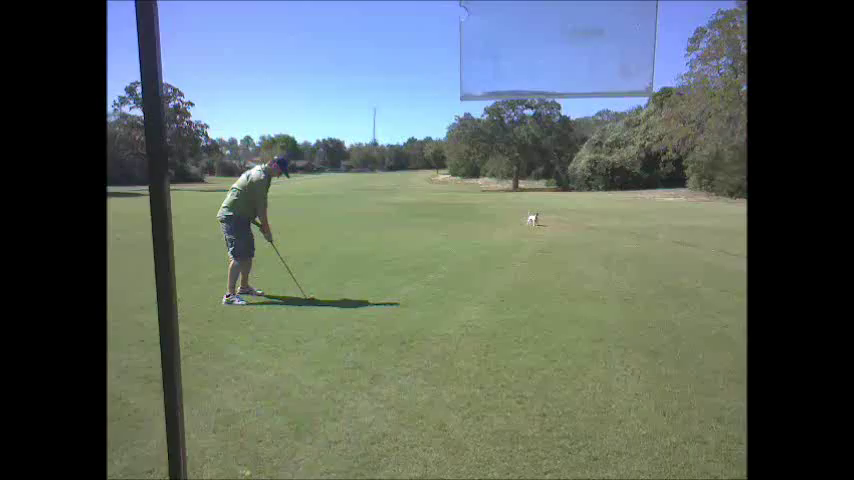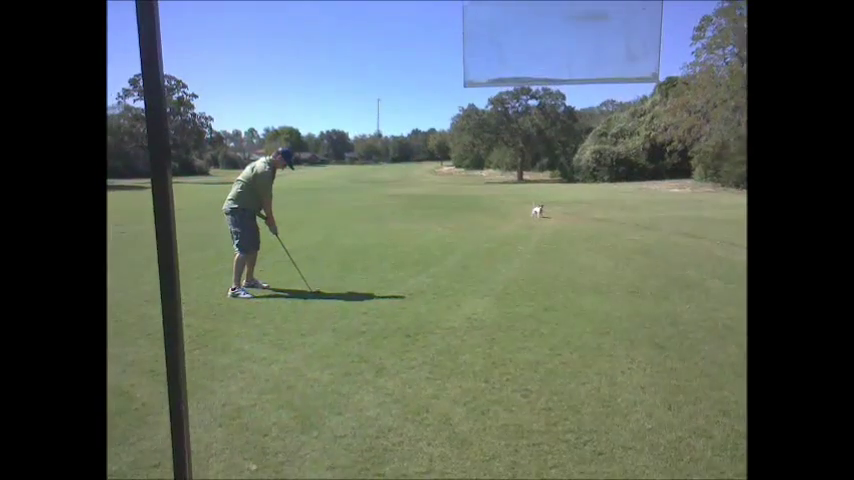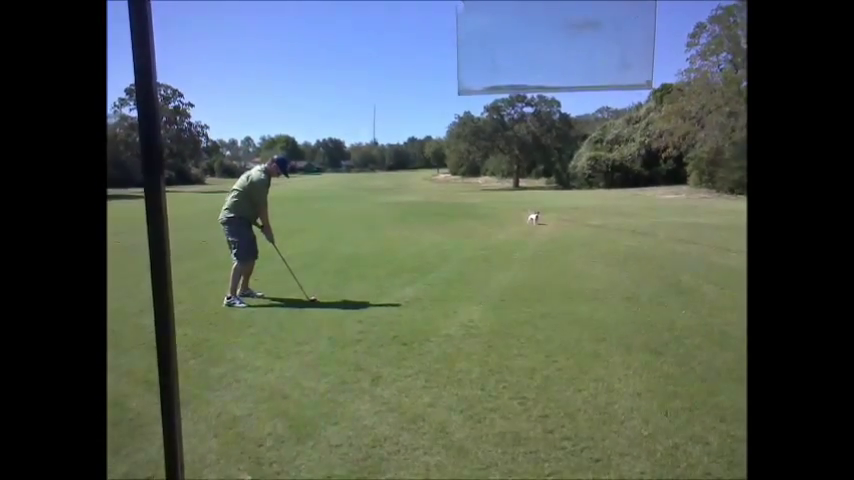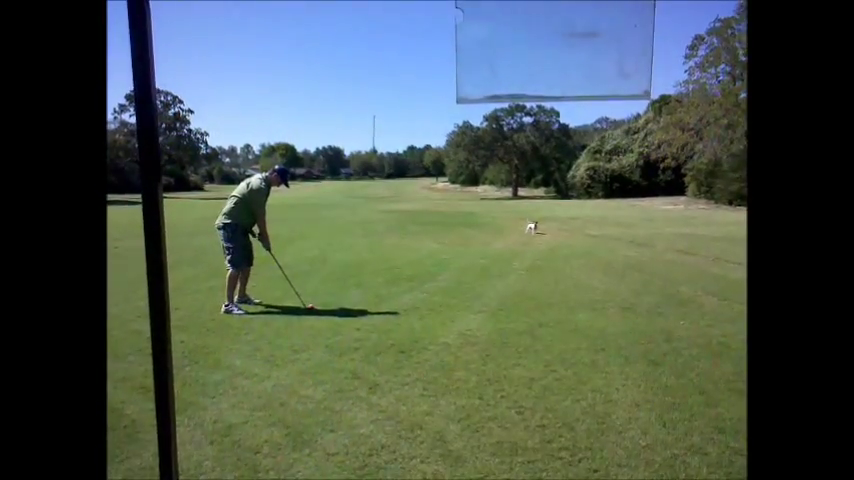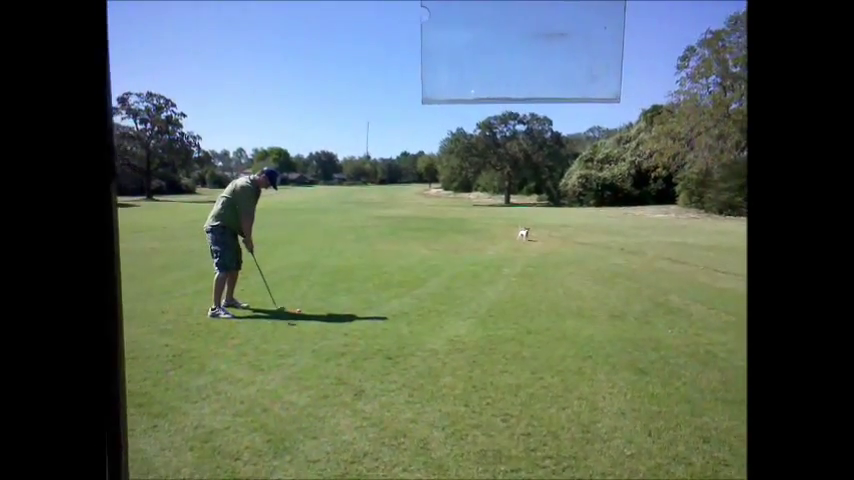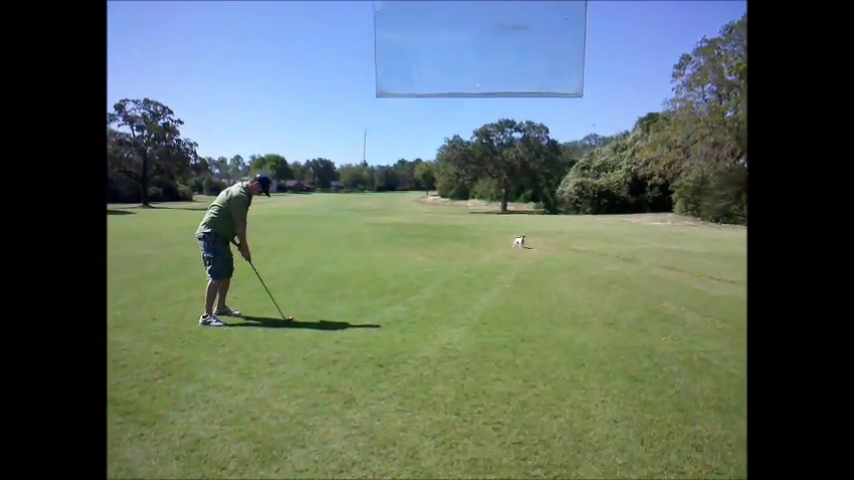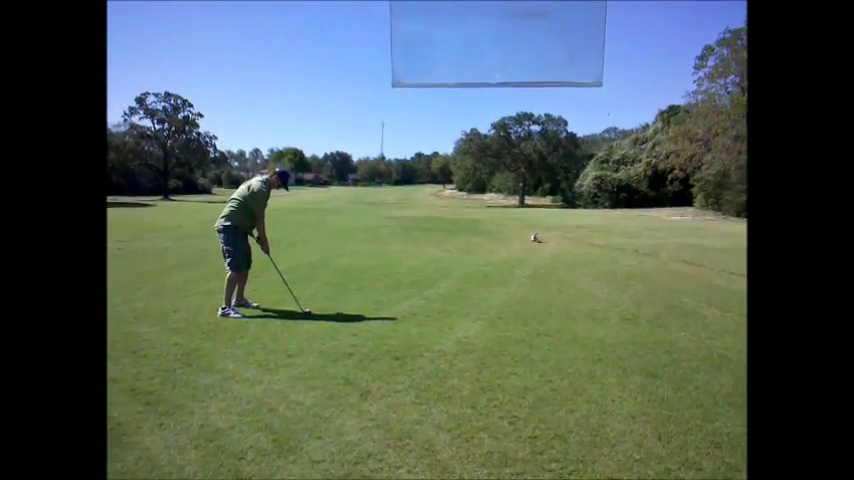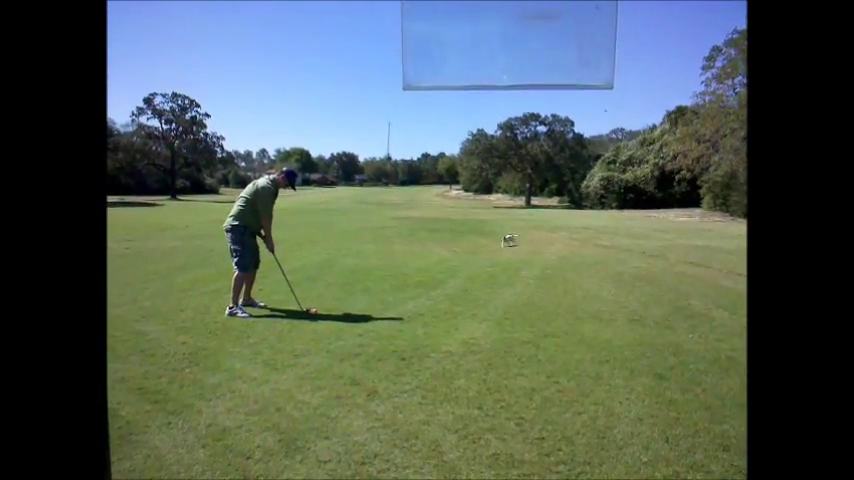
dt=0.5s
person 1, frame 1
left shoulder: (260, 173)
right shoulder: (260, 177)
left elbow: (259, 205)
right elbow: (260, 207)
left wrist: (264, 226)
right wrist: (266, 229)
left hip: (239, 216)
right hip: (232, 217)
left knee: (248, 253)
right knee: (238, 256)
left ankle: (244, 287)
right ankle: (229, 295)
person 1, frame 2
left shoulder: (265, 165)
right shoulder: (264, 169)
left elbow: (263, 197)
right elbow: (265, 198)
left wrist: (268, 218)
right wrist: (271, 221)
left hip: (245, 209)
right hip: (237, 209)
left knee: (253, 246)
right knee: (243, 248)
left ankle: (249, 280)
right ankle: (235, 288)
person 1, frame 3
left shoulder: (260, 174)
right shoulder: (260, 178)
left elbow: (259, 205)
right elbow: (261, 207)
left wrist: (264, 226)
right wrist: (267, 229)
left hip: (241, 218)
right hip: (233, 218)
left knee: (251, 255)
right knee: (242, 257)
left ankle: (243, 289)
right ankle: (231, 297)
person 1, frame 4
left shoulder: (261, 182)
right shoulder: (259, 186)
left elbow: (259, 214)
right elbow: (260, 215)
left wrist: (261, 233)
right wrist: (265, 237)
left hip: (239, 225)
right hip: (230, 225)
left knee: (247, 262)
right knee: (236, 265)
left ankle: (241, 296)
right ankle: (228, 304)
person 1, frame 5
left shoulder: (255, 190)
right shoulder: (244, 186)
left elbow: (250, 215)
right elbow: (243, 215)
left wrist: (247, 237)
right wrist: (248, 239)
left hip: (230, 229)
right hip: (219, 228)
left knee: (235, 265)
right knee: (224, 268)
left ankle: (229, 299)
right ankle: (215, 308)
person 1, frame 6
left shoulder: (245, 194)
right shoulder: (239, 194)
left elbow: (242, 222)
right elbow: (239, 224)
left wrist: (242, 244)
right wrist: (244, 247)
left hip: (220, 236)
right hip: (210, 235)
left knee: (226, 272)
right knee: (216, 275)
left ankle: (221, 307)
right ankle: (206, 315)
person 1, frame 7
left shoulder: (259, 183)
right shoulder: (260, 188)
left elbow: (257, 216)
right elbow: (259, 218)
left wrist: (260, 236)
right wrist: (264, 240)
left hip: (237, 228)
right hip: (230, 227)
left knee: (245, 265)
right knee: (235, 267)
left ankle: (239, 299)
right ankle: (225, 307)
person 1, frame 8
left shoulder: (271, 186)
right shoulder: (265, 186)
left elbow: (267, 214)
right elbow: (264, 216)
left wrist: (266, 236)
right wrist: (269, 239)
left hip: (247, 228)
right hip: (238, 227)
left knee: (253, 265)
right knee: (243, 267)
left ankle: (246, 299)
right ankle: (232, 307)
